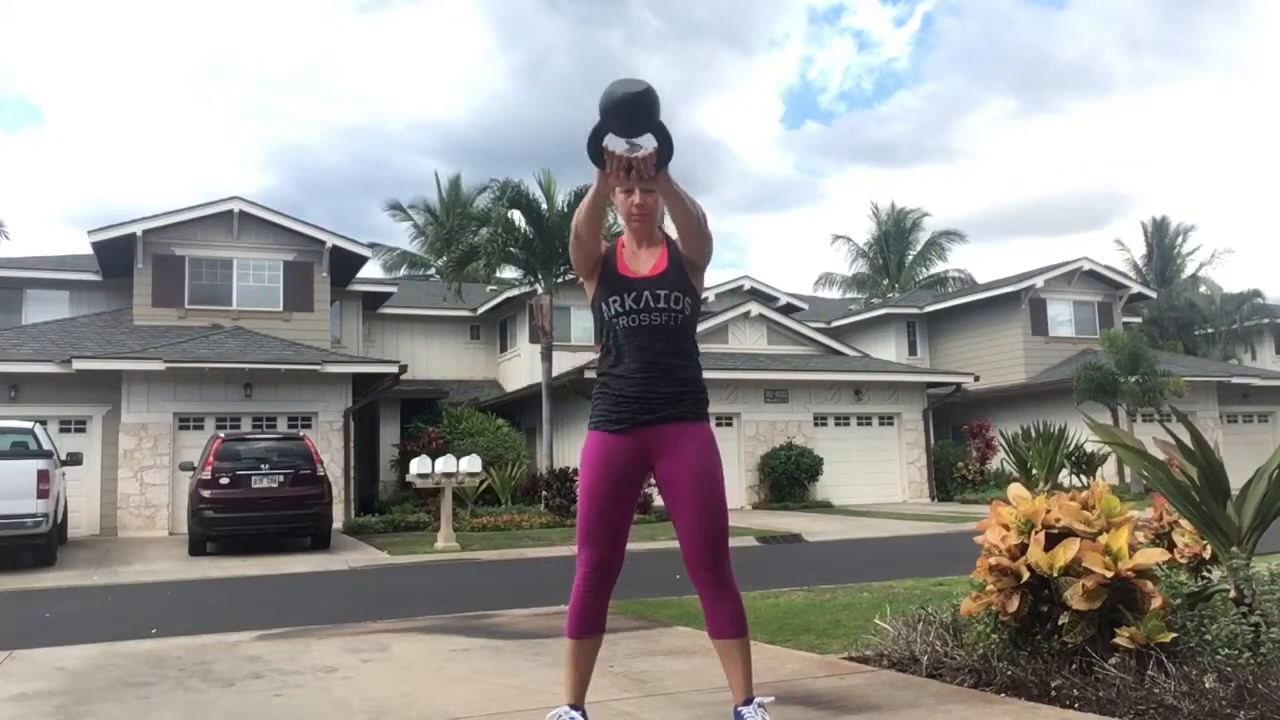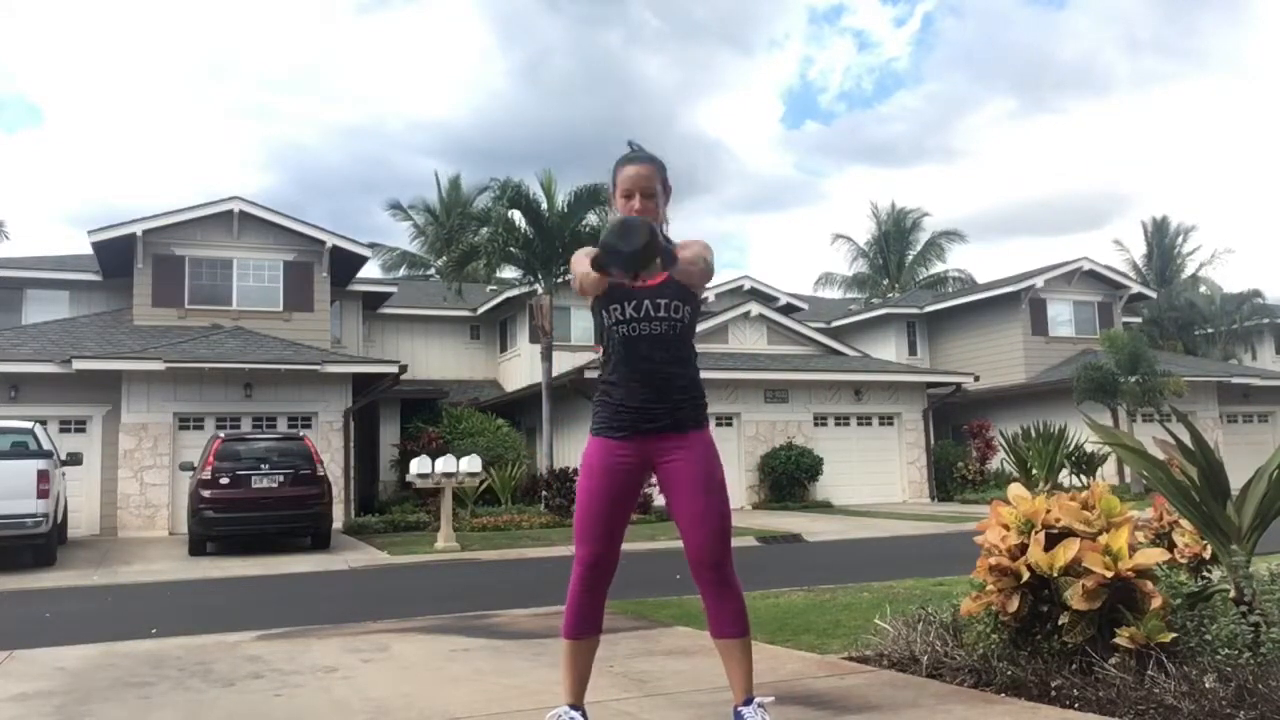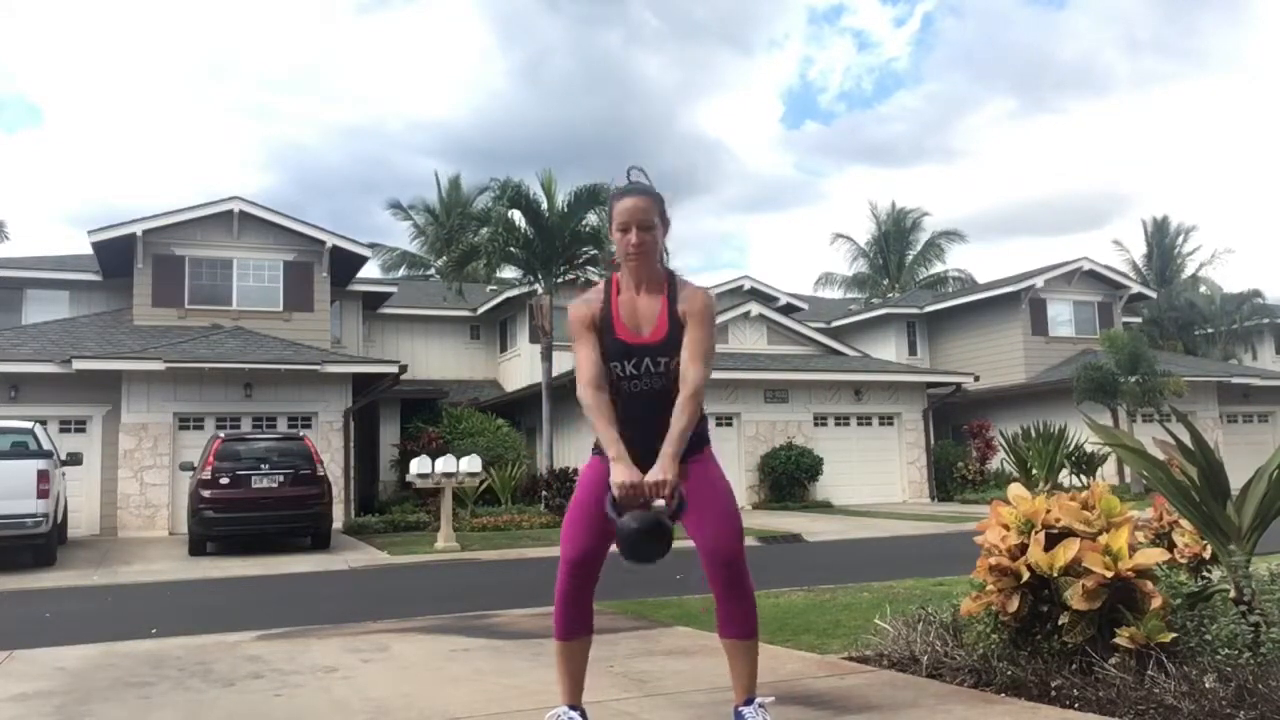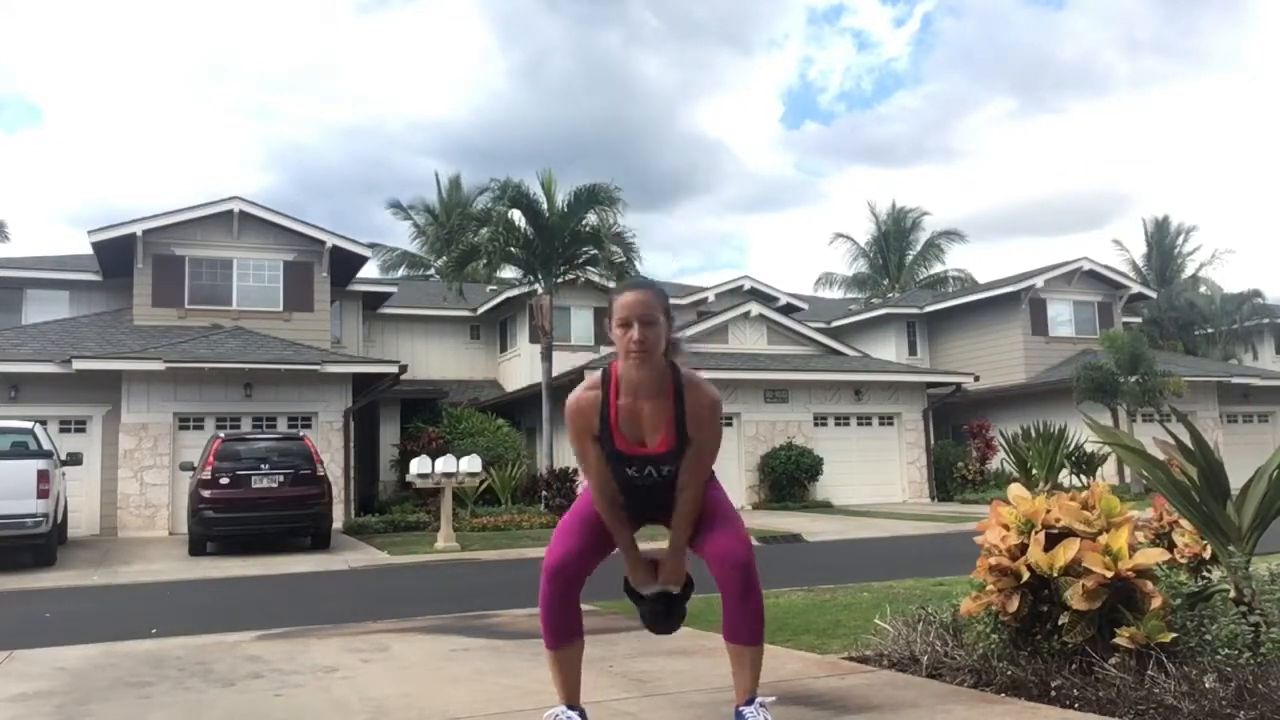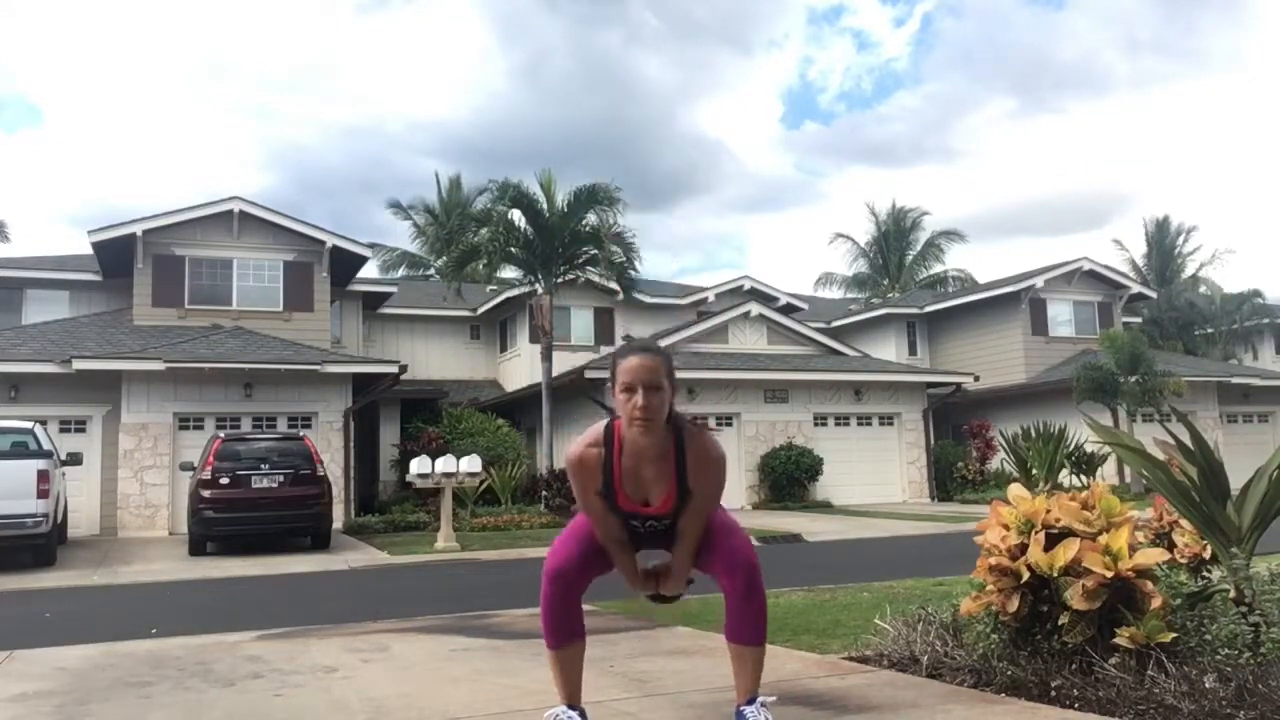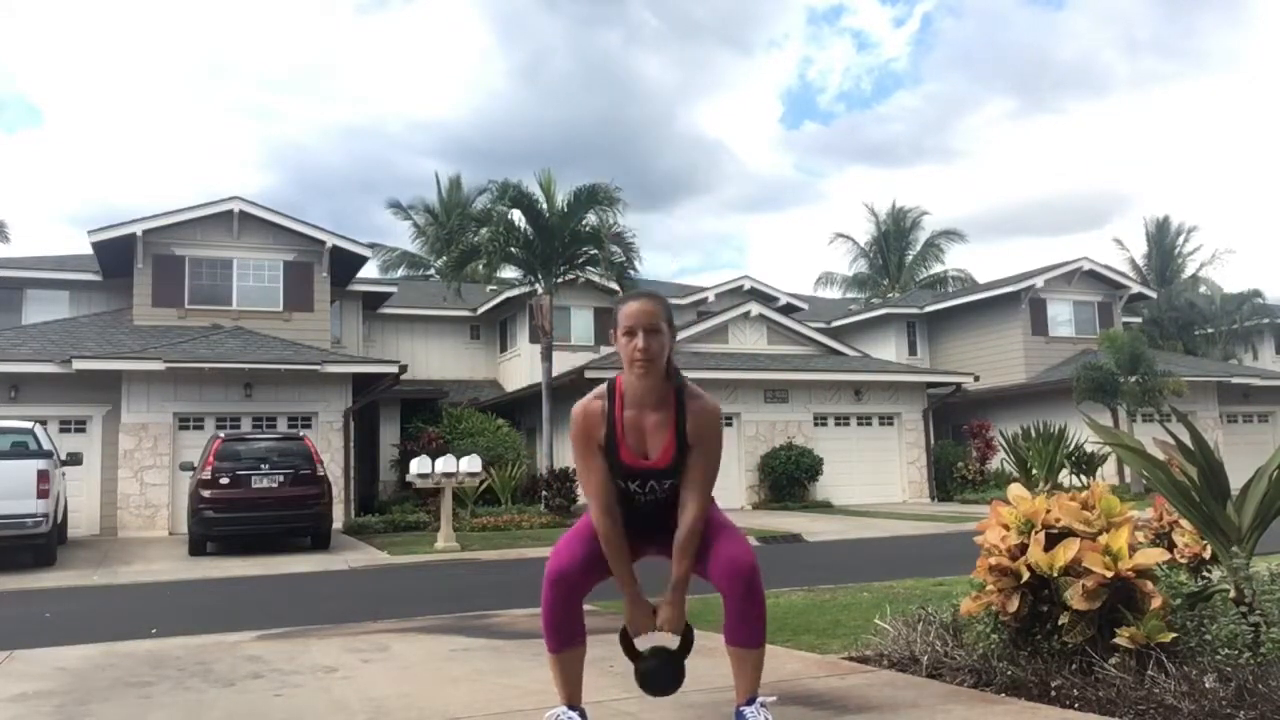
dt=0.2s
person 1, frame 1
left shoulder: (688, 256)
right shoulder: (597, 261)
left elbow: (695, 224)
right elbow: (582, 231)
left wrist: (658, 173)
right wrist: (607, 175)
left hip: (683, 424)
right hip: (613, 425)
left knee: (710, 567)
right knee: (594, 568)
person 1, frame 2
left shoulder: (691, 254)
right shoulder: (593, 260)
left elbow: (694, 267)
right elbow: (584, 279)
left wrist: (660, 256)
left hip: (683, 433)
right hip: (614, 433)
left knee: (713, 566)
right knee: (590, 567)
person 1, frame 3
left shoulder: (693, 301)
right shoulder: (588, 306)
left elbow: (693, 385)
right elbow: (590, 388)
left wrist: (670, 459)
right wrist: (618, 460)
left hip: (686, 454)
right hip: (613, 455)
left knee: (727, 561)
right knee: (575, 564)
person 1, frame 4
left shoulder: (701, 399)
right shoulder: (584, 403)
left elbow: (689, 492)
right elbow: (603, 491)
left wrist: (674, 562)
right wrist: (631, 561)
left hip: (683, 493)
right hip: (615, 497)
left knee: (738, 565)
right knee: (558, 570)
person 1, frame 5
left shoulder: (703, 451)
right shoulder: (586, 454)
left elbow: (690, 530)
right elbow: (610, 532)
left wrist: (675, 577)
right wrist: (636, 577)
left hip: (684, 525)
right hip: (617, 527)
left knee: (743, 572)
right knee: (558, 575)
person 1, frame 6
left shoulder: (700, 409)
right shoulder: (590, 412)
left elbow: (694, 507)
right elbow: (600, 507)
left wrist: (675, 596)
right wrist: (632, 596)
left hip: (682, 521)
right hip: (621, 524)
left knee: (743, 571)
right knee: (560, 575)
